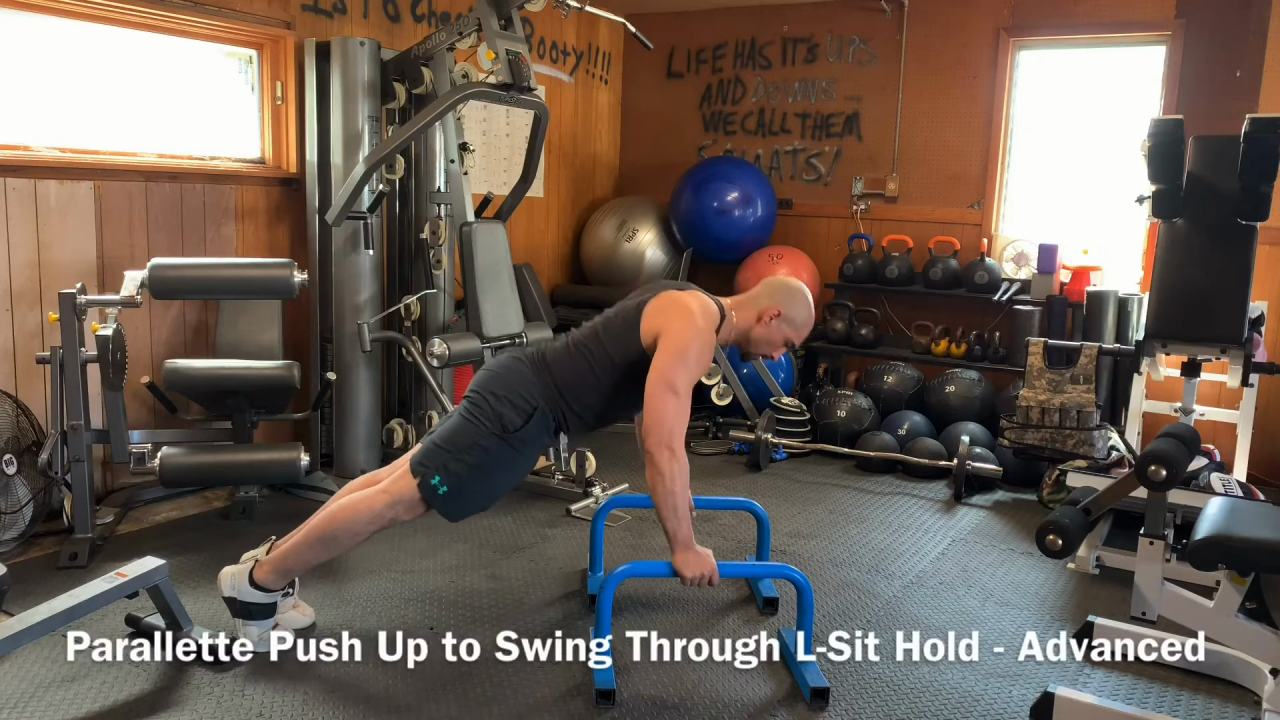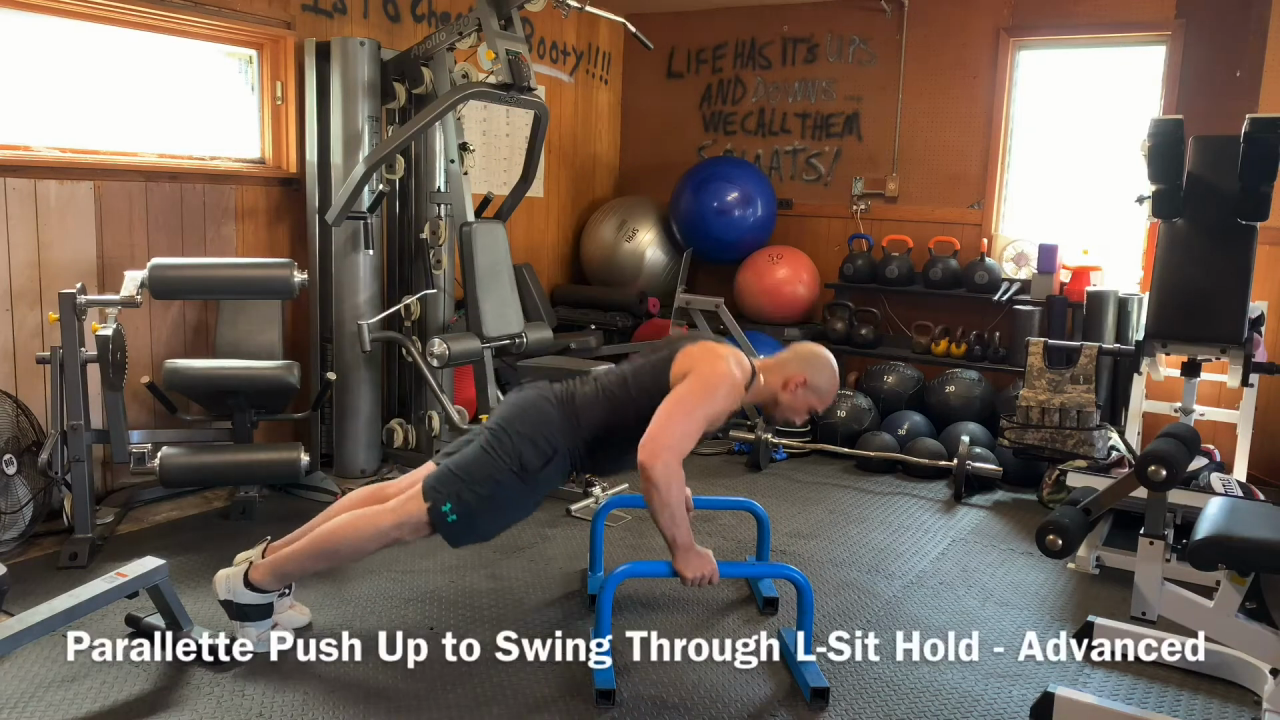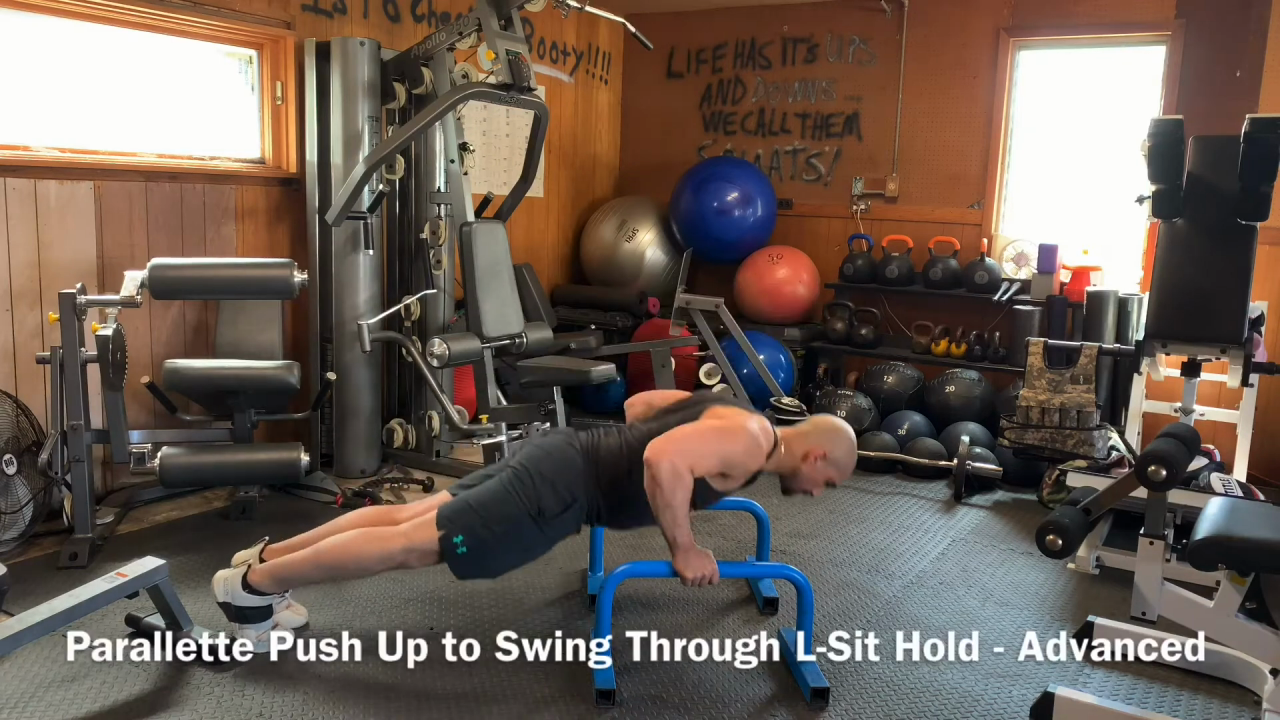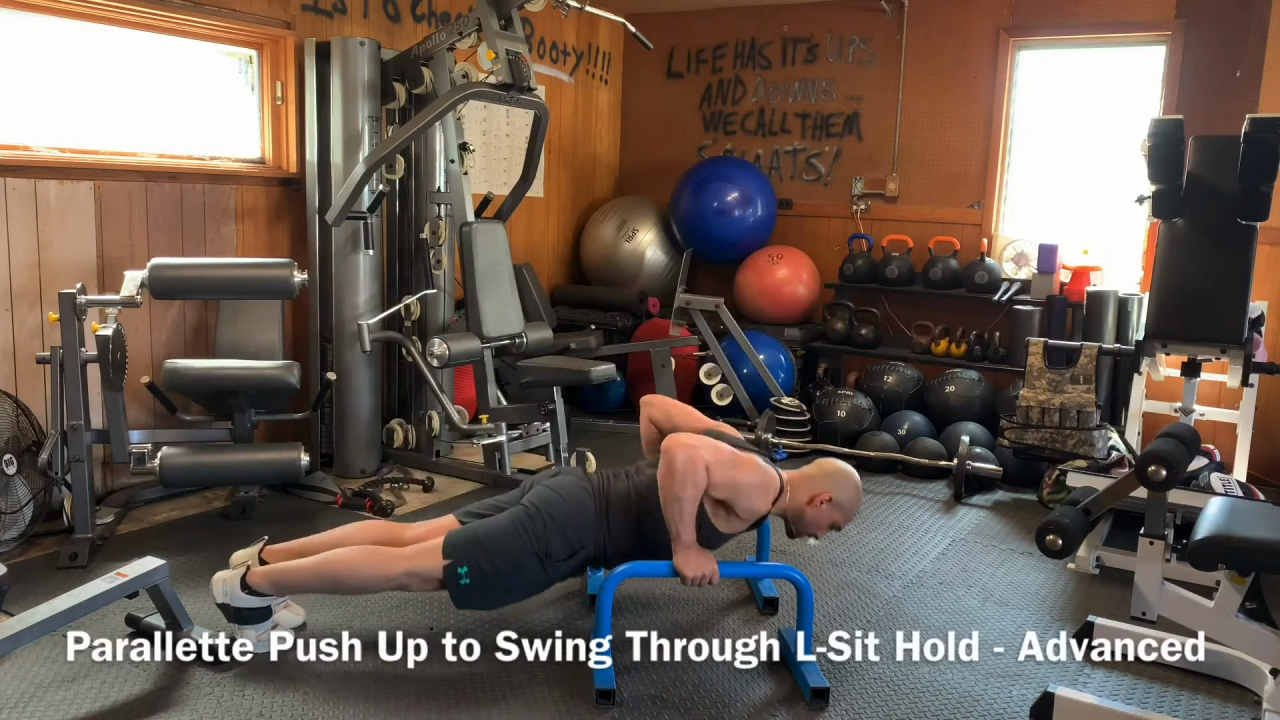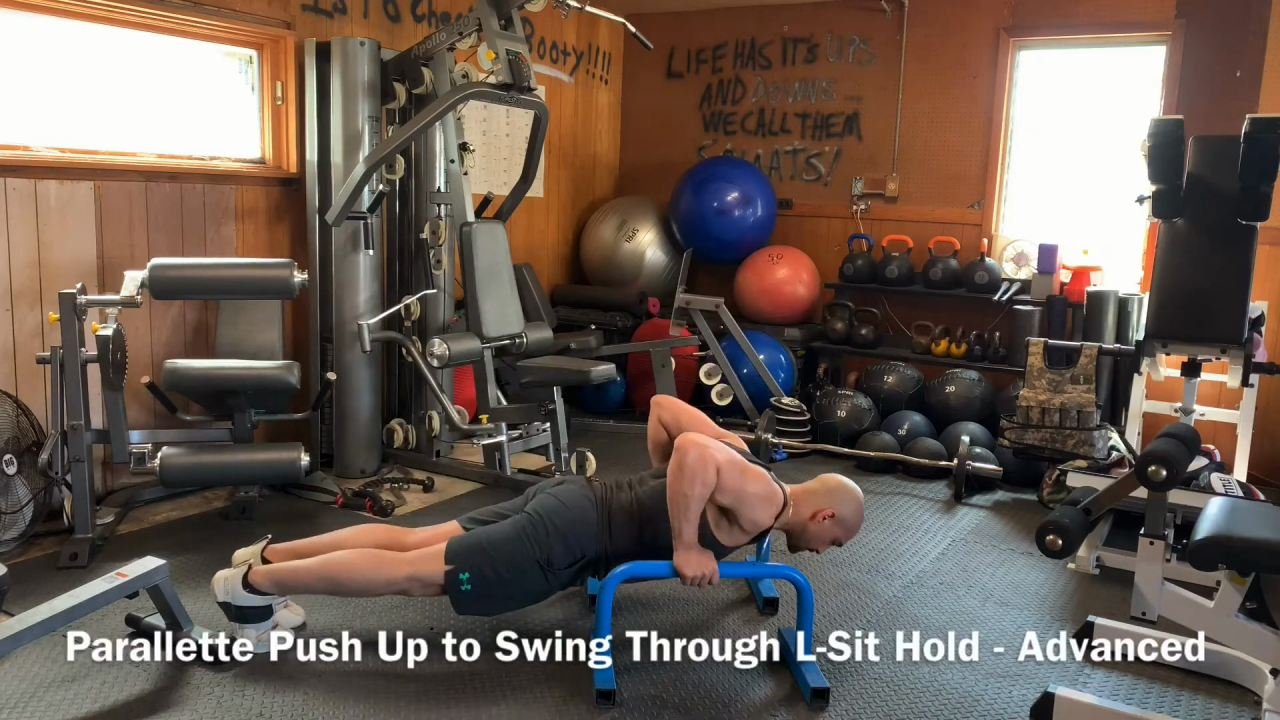
dt=0.2s
person 1, frame 1
left shoulder: (692, 307)
right shoulder: (694, 328)
left elbow: (653, 415)
right elbow: (663, 445)
left wrist: (668, 485)
right wrist: (683, 548)
left hip: (521, 384)
right hip: (522, 405)
left knee: (399, 477)
right knee: (398, 499)
left ankle: (272, 563)
right ankle: (256, 583)
person 1, frame 2
left shoulder: (716, 359)
right shoulder: (727, 377)
right elbow: (653, 461)
left wrist: (670, 486)
right wrist: (683, 549)
left hip: (543, 413)
right hip: (542, 440)
left knee: (406, 492)
right knee: (403, 519)
left ankle: (266, 557)
right ankle: (253, 582)
person 1, frame 3
left shoulder: (733, 416)
right shoulder: (750, 442)
left elbow: (638, 404)
right elbow: (661, 460)
left wrist: (669, 489)
right wrist: (684, 549)
left hip: (559, 454)
right hip: (560, 487)
left knee: (413, 514)
right knee: (413, 544)
left ankle: (267, 555)
right ankle: (251, 583)
person 1, frame 4
left shoulder: (735, 446)
right shoulder: (758, 489)
left elbow: (652, 405)
right elbow: (682, 453)
right wrist: (685, 546)
left hip: (568, 492)
right hip: (567, 531)
left knee: (415, 534)
right knee: (412, 569)
left ankle: (266, 556)
right ankle: (250, 584)
person 1, frame 5
left shoulder: (740, 457)
right shoulder: (762, 502)
left elbow: (663, 407)
right elbow: (692, 452)
right wrist: (685, 545)
left hip: (570, 502)
right hip: (568, 539)
left knee: (416, 541)
right knee: (414, 575)
left ankle: (268, 555)
right ankle: (252, 582)
